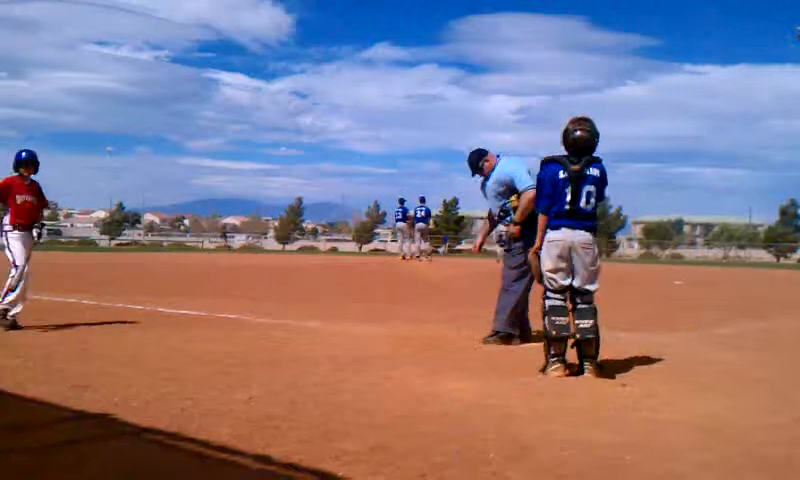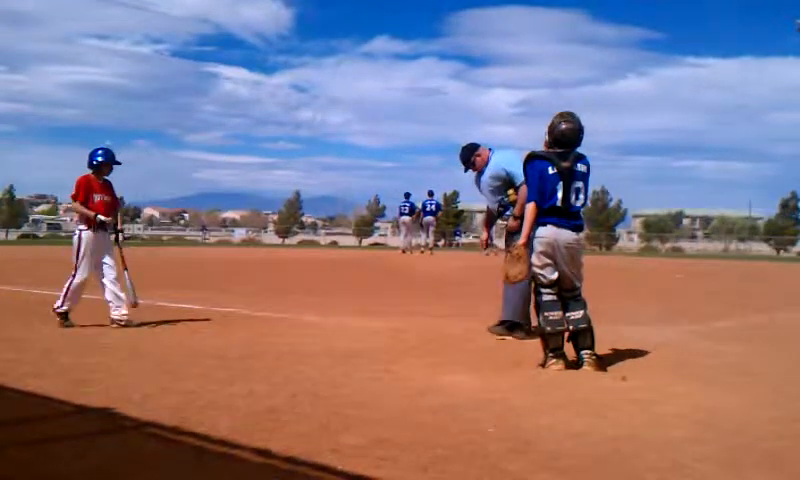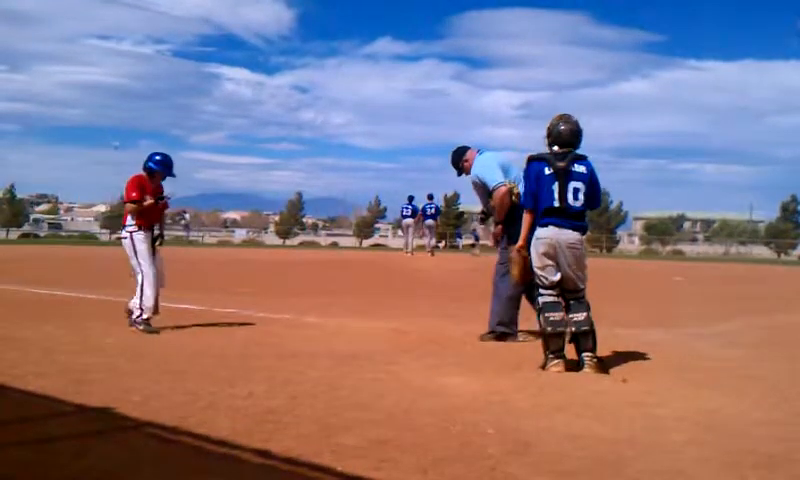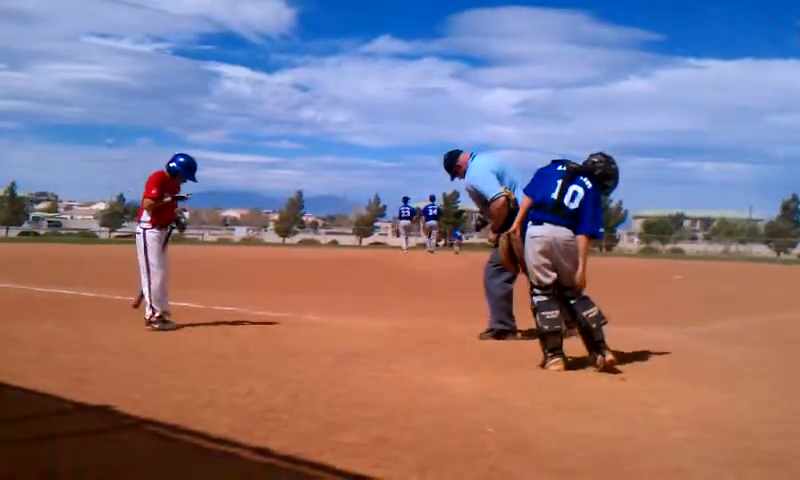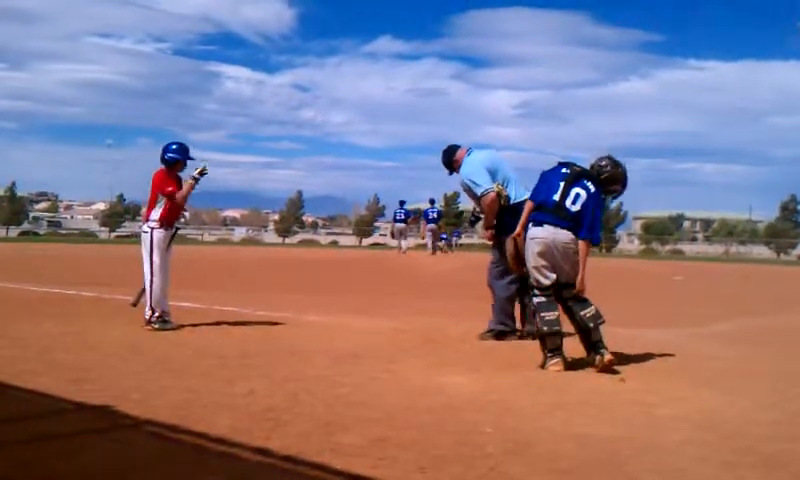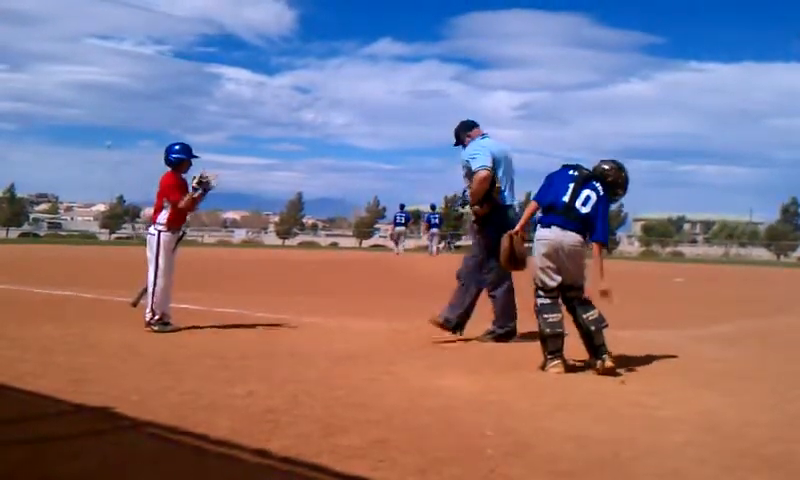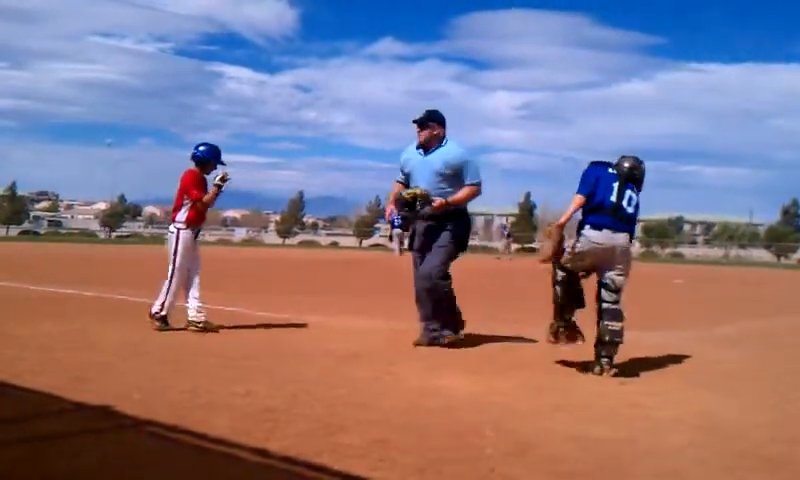
dt=0.7s
person 1, frame 1
left shoulder: (551, 167)
right shoulder: (598, 168)
left elbow: (545, 210)
left wrist: (538, 242)
left hip: (556, 236)
right hip: (586, 237)
left knee: (555, 296)
right knee: (585, 299)
left ankle: (557, 361)
right ankle: (589, 362)
person 1, frame 2
left shoulder: (538, 162)
right shoulder: (583, 163)
left elbow: (533, 202)
left wrist: (523, 237)
left hip: (544, 233)
right hip: (571, 235)
left knee: (547, 292)
right knee: (573, 293)
left ankle: (555, 355)
right ankle: (586, 354)
person 1, frame 3
left shoulder: (537, 164)
right shoulder: (585, 166)
left elbow: (530, 207)
right elbow: (594, 203)
left wrist: (522, 239)
left hip: (545, 234)
right hip: (574, 236)
left knee: (548, 293)
right knee: (576, 295)
left ankle: (555, 357)
right ankle: (588, 356)
person 1, frame 4
left shoulder: (552, 168)
right shoulder: (592, 190)
left elbow: (529, 196)
right elbow: (585, 233)
left wrist: (516, 224)
right wrist: (582, 268)
left hip: (538, 231)
right hip: (566, 236)
left knee: (542, 292)
right knee: (572, 292)
left ankle: (554, 355)
right ankle: (600, 350)
person 1, frame 5
left shoulder: (559, 170)
right shoulder: (595, 195)
left elbow: (532, 200)
right elbow: (585, 238)
left wrist: (520, 227)
right wrist: (581, 274)
left hip: (537, 233)
right hip: (566, 239)
left knee: (543, 293)
right knee: (571, 294)
left ankle: (554, 355)
right ankle: (598, 350)
person 1, frame 6
left shoulder: (564, 172)
right shoulder: (601, 196)
left elbow: (537, 201)
right elbow: (597, 241)
left wrist: (520, 226)
right wrist: (600, 278)
left hip: (546, 234)
right hip: (574, 240)
left knee: (546, 295)
right knee: (576, 296)
left ankle: (554, 358)
right ankle: (601, 355)
person 1, frame 7
left shoulder: (598, 169)
right shoulder: (634, 194)
left elbow: (583, 195)
left wrist: (564, 219)
right wrist: (595, 265)
left hip: (594, 234)
right hip: (622, 242)
left knee: (564, 266)
right knee: (610, 299)
left ankle: (563, 325)
right ankle: (605, 360)
person 2, frame 1
left shoulder: (510, 166)
right shoulder: (489, 180)
left elbow: (531, 194)
right elbow: (495, 211)
left wrist: (516, 223)
right wrist: (483, 235)
left hip: (527, 229)
right hip: (516, 231)
left knee: (515, 281)
right knee: (512, 279)
left ankle: (505, 331)
right ankle: (518, 330)
person 2, frame 2
left shoulder: (504, 159)
right shoulder: (481, 176)
left wrist: (516, 217)
right wrist: (486, 230)
left hip: (525, 220)
right hip: (514, 223)
left ankle: (513, 323)
right ankle: (517, 323)
person 2, frame 3
left shoulder: (479, 167)
right shoulder: (491, 158)
left elbow: (502, 192)
left wrist: (498, 222)
right wrist: (500, 222)
left hip: (520, 218)
left knee: (506, 274)
left ankle: (503, 330)
person 2, frame 4
left shoulder: (474, 174)
right shoulder: (485, 159)
left elbow: (500, 201)
left wrist: (495, 229)
right wrist: (495, 225)
left hip: (516, 222)
left knee: (496, 273)
left ankle: (503, 328)
person 2, frame 5
left shoulder: (468, 170)
right shoulder: (487, 153)
left elbow: (490, 197)
left wrist: (487, 226)
right wrist: (481, 213)
left hip: (512, 217)
left knee: (501, 274)
right knee: (522, 273)
left ankle: (502, 328)
right ankle: (533, 323)
person 2, frame 6
left shoulder: (476, 149)
right shoulder: (500, 147)
left elbow: (483, 175)
left wrist: (474, 202)
right wrist: (480, 201)
left hip: (493, 216)
right hip: (504, 214)
left knee: (496, 275)
right knee: (470, 270)
left ankle: (504, 329)
right ankle: (453, 319)
person 2, frame 7
left shoulder: (457, 154)
right shoulder: (410, 154)
left elbow: (475, 187)
right elbow: (401, 181)
left wrist: (447, 202)
right wrist: (392, 202)
left hip: (449, 224)
right hip: (421, 224)
left knee: (431, 273)
right knee: (422, 278)
left ankle: (452, 324)
right ankle: (432, 331)
person 3, frame 1
left shoulder: (36, 186)
left elbow: (40, 209)
left wrist: (38, 226)
left hip: (29, 234)
left knee: (18, 273)
right knee: (21, 271)
person 3, frame 2
left shoulder: (108, 185)
right shoulder: (84, 181)
left elbow: (114, 208)
right elbow: (76, 206)
left wrist: (117, 228)
right wrist: (96, 217)
left hip: (103, 233)
right hip: (87, 232)
left knee: (111, 274)
right knee: (81, 274)
left ankle: (119, 315)
right ankle: (61, 309)
person 3, frame 3
left shoulder: (158, 186)
right shoulder: (136, 181)
left elbow: (160, 210)
right elbow: (130, 208)
left wrist: (161, 231)
right wrist: (152, 201)
left hip: (149, 233)
right hip: (135, 233)
left knee: (156, 277)
right knee: (147, 275)
left ankle: (136, 307)
right ankle: (139, 318)
person 3, frame 4
left shoulder: (174, 184)
right shoulder: (157, 178)
right elbow: (147, 204)
left wrist: (175, 220)
right wrist: (169, 199)
left hip: (162, 231)
right hip: (149, 231)
left knee: (161, 274)
right knee: (153, 273)
left ankle: (160, 314)
right ankle: (153, 316)
person 3, frame 5
left shoulder: (175, 178)
right shoulder: (162, 175)
left elbow: (180, 204)
right elbow: (180, 198)
left wrist: (193, 181)
right wrist: (194, 178)
left hip: (166, 230)
right hip: (155, 230)
left knee: (162, 274)
right knee: (155, 273)
left ankle: (161, 314)
right ankle: (152, 316)
person 3, frame 6
left shoulder: (181, 181)
right shoulder: (169, 179)
left elbow: (190, 207)
right elbow: (182, 206)
left wrist: (202, 191)
right wrist: (195, 188)
left hip: (172, 233)
right hip: (161, 233)
left knee: (166, 277)
right knee: (158, 276)
left ankle: (162, 317)
right ankle: (153, 318)
person 3, frame 7
left shoulder: (200, 179)
right shoulder: (191, 177)
left elbow: (205, 206)
right elbow: (201, 205)
left wrist: (218, 189)
right wrist: (216, 186)
left hip: (192, 232)
right hip: (182, 231)
left knee: (193, 276)
right knee: (176, 276)
left ankle: (196, 317)
right ankle: (158, 313)
